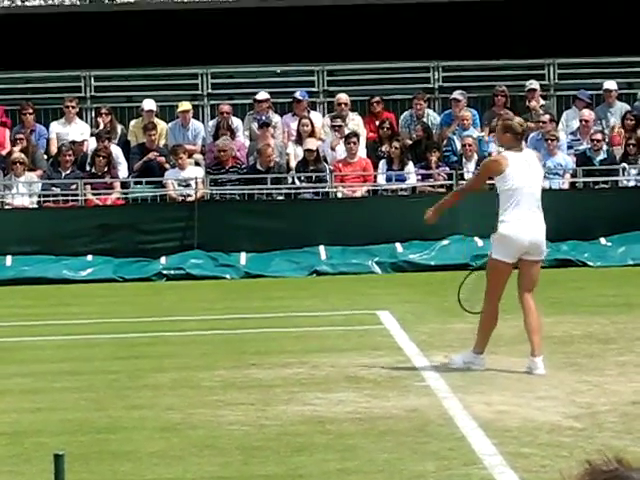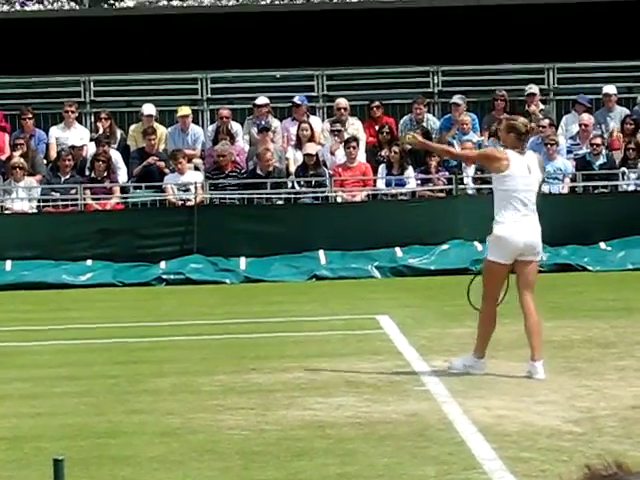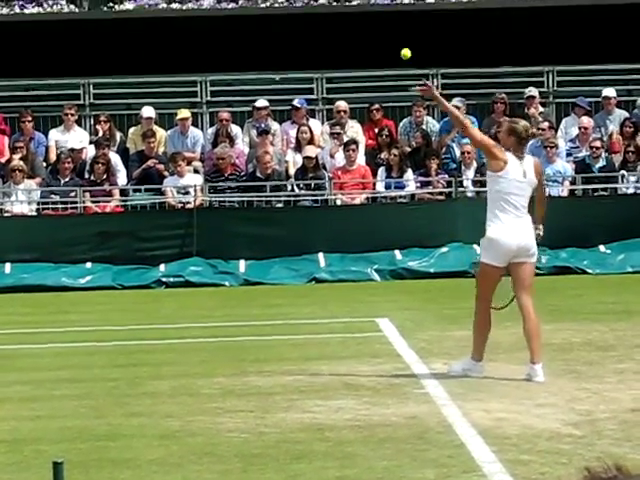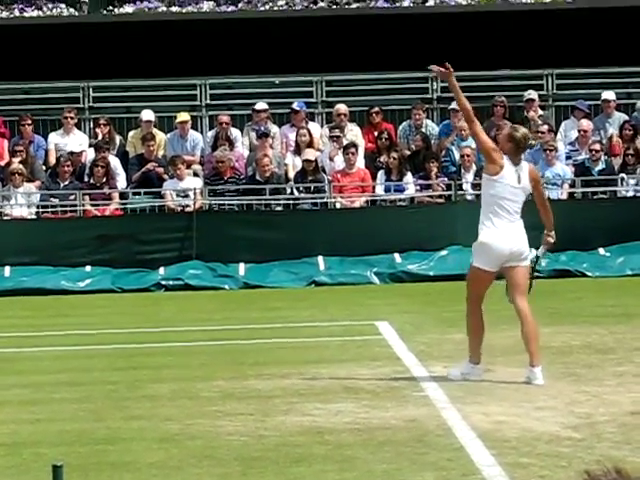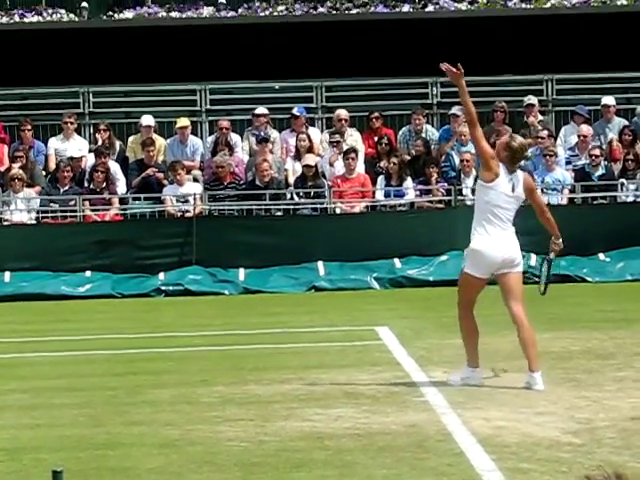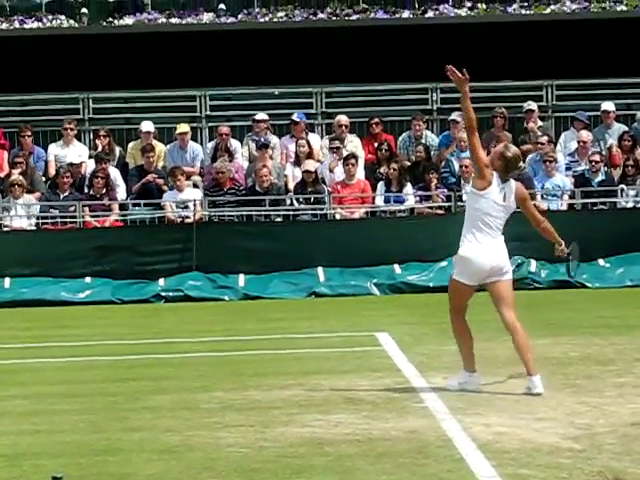
dt=0.1s
person 1, frame 1
left shoulder: (498, 161)
right shoulder: (535, 159)
left elbow: (465, 189)
left wrist: (436, 209)
left hip: (511, 234)
right hip: (537, 233)
left knee: (491, 299)
right knee: (527, 298)
left ankle: (477, 354)
right ankle: (537, 359)
person 1, frame 2
left shoulder: (499, 157)
right shoulder: (537, 161)
left elbow: (457, 153)
left wrist: (424, 144)
left hip: (507, 235)
right hip: (532, 235)
left knee: (489, 302)
right knee: (527, 300)
left ankle: (477, 359)
right ankle: (536, 363)
person 1, frame 3
left shoulder: (499, 156)
right shoulder: (535, 165)
left elbow: (464, 125)
right elbow: (540, 201)
left wrist: (437, 97)
right wrist: (538, 224)
left hip: (500, 240)
right hip: (526, 239)
left knee: (482, 302)
right knee: (525, 302)
left ankle: (475, 361)
right ankle: (535, 366)
person 1, frame 4
left shoulder: (495, 161)
right shoulder: (531, 172)
left elbow: (471, 120)
right elbow: (543, 206)
left wrist: (453, 84)
right wrist: (550, 231)
left hip: (491, 245)
right hip: (518, 243)
left knee: (473, 304)
right knee: (521, 305)
left ankle: (473, 365)
right ankle: (535, 369)
person 1, frame 5
left shoulder: (492, 168)
right shoulder: (525, 181)
left elbow: (473, 124)
right elbow: (544, 214)
left wrist: (460, 86)
right wrist: (556, 238)
left hip: (483, 251)
right hip: (510, 250)
left knee: (465, 309)
right knee: (517, 312)
left ankle: (472, 370)
right ankle: (534, 374)
person 1, frame 6
left shoulder: (484, 176)
right shoulder: (518, 190)
left elbow: (472, 131)
right elbow: (539, 222)
left wrist: (464, 92)
right wrist: (559, 244)
left hip: (472, 257)
right hip: (498, 258)
left knee: (457, 314)
right knee: (510, 319)
left ankle: (470, 374)
right ankle: (533, 378)
